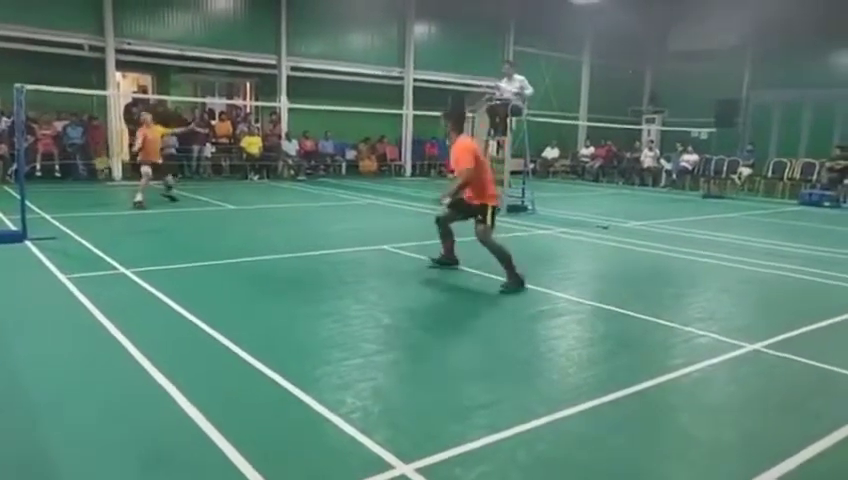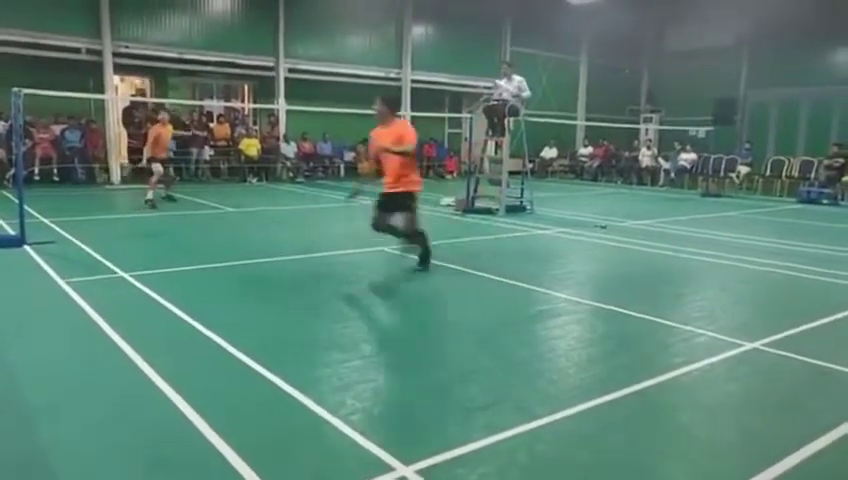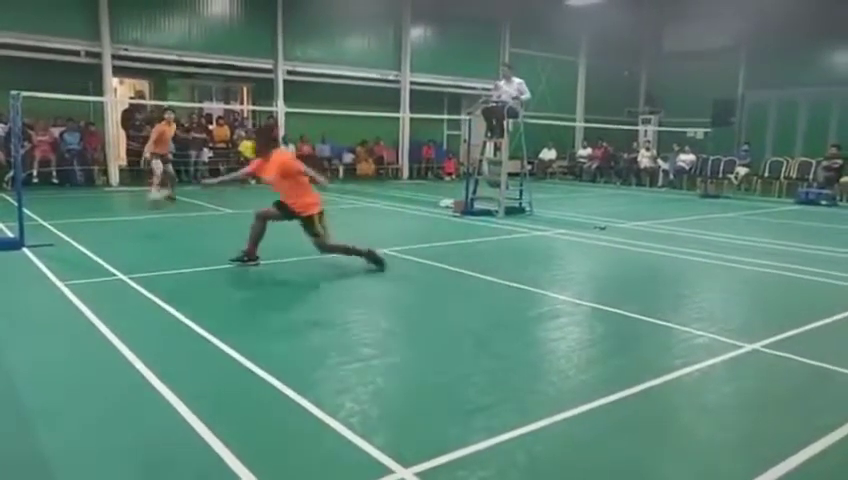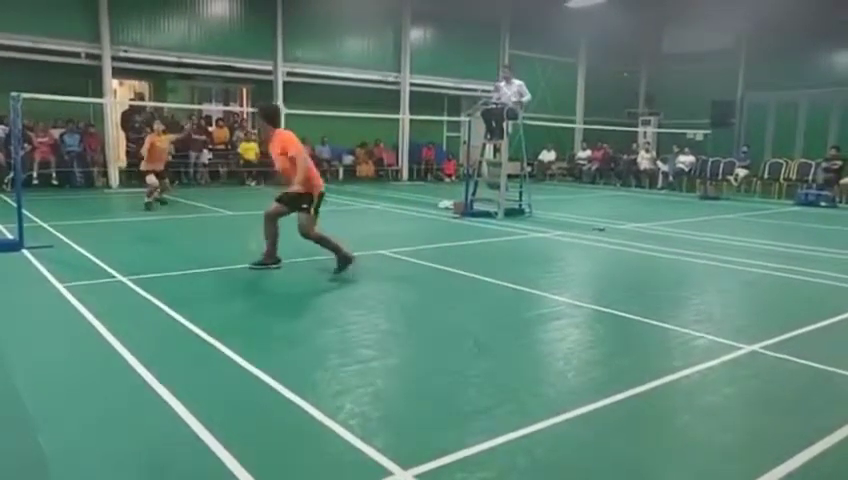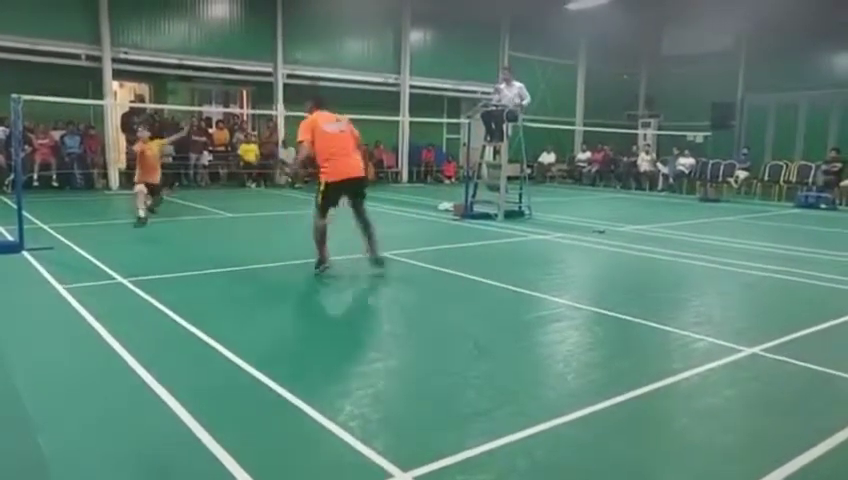
dt=0.4s
person 1, frame 1
left shoulder: (464, 145)
right shoulder: (457, 145)
left elbow: (467, 176)
left wrist: (450, 195)
right wrist: (451, 196)
left hip: (485, 199)
right hip: (470, 197)
left knee: (483, 236)
right knee: (441, 219)
left ankle: (514, 277)
right ankle: (448, 256)
person 1, frame 2
left shoulder: (405, 127)
right shoulder: (376, 133)
left elbow: (411, 151)
right elbow: (373, 160)
left wrist: (390, 149)
left hip: (408, 185)
right hip: (390, 186)
left knee: (409, 227)
right knee: (378, 224)
left ankle: (424, 250)
right ankle: (413, 238)
person 1, frame 3
left shoulder: (283, 158)
right shoulder: (260, 163)
left elbow: (306, 171)
right elbow: (240, 174)
left wrist: (322, 182)
right wrist: (214, 181)
left hip: (310, 207)
right hip: (291, 204)
left knee: (324, 247)
right knee: (261, 215)
left ankle: (365, 254)
right ankle: (250, 254)
person 1, frame 4
left shoulder: (284, 137)
right shoulder: (274, 140)
left elbow: (302, 160)
left wrist: (298, 184)
left hip: (310, 189)
right hip: (297, 189)
left knee: (305, 230)
right knee: (270, 215)
left ankle: (344, 256)
right ankle: (270, 258)
person 1, frame 5
left shoulder: (308, 123)
right shoulder: (343, 120)
left elbow: (306, 153)
right elbow: (358, 146)
right wrist: (362, 170)
left hip: (331, 176)
right hip: (356, 174)
left knee: (320, 216)
right knee: (360, 213)
left ankle: (322, 259)
right ankle: (374, 254)
